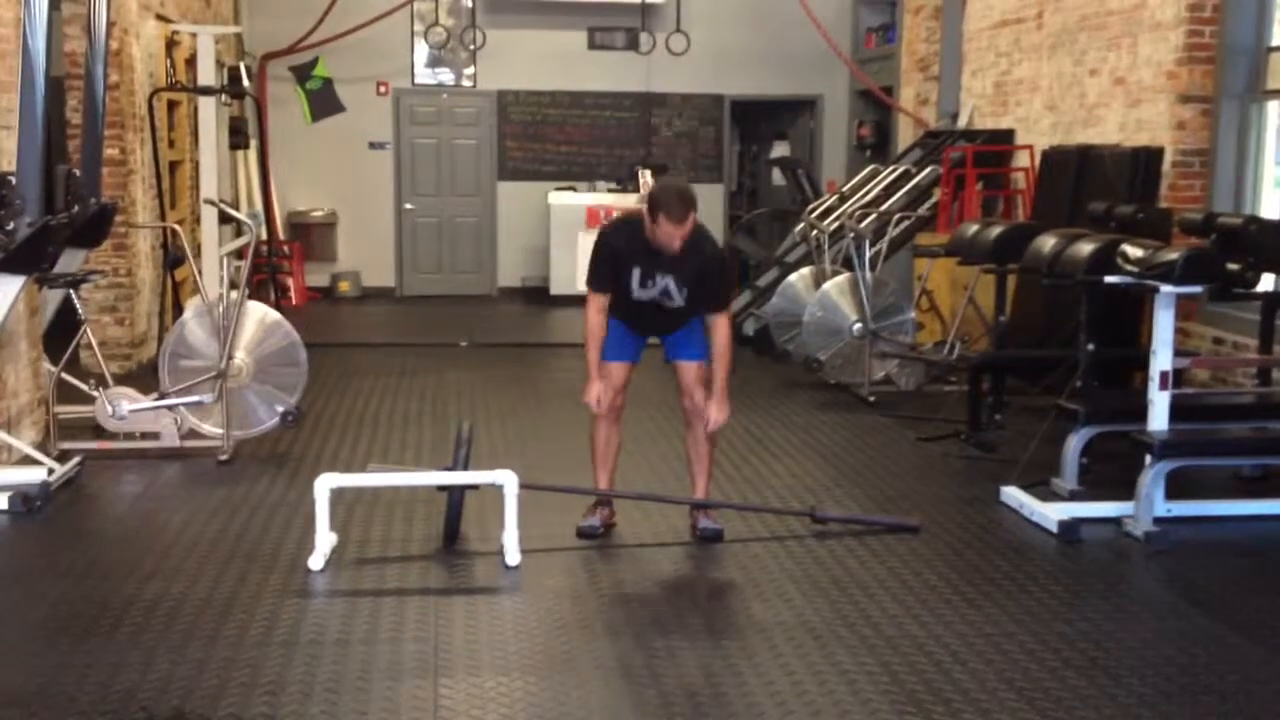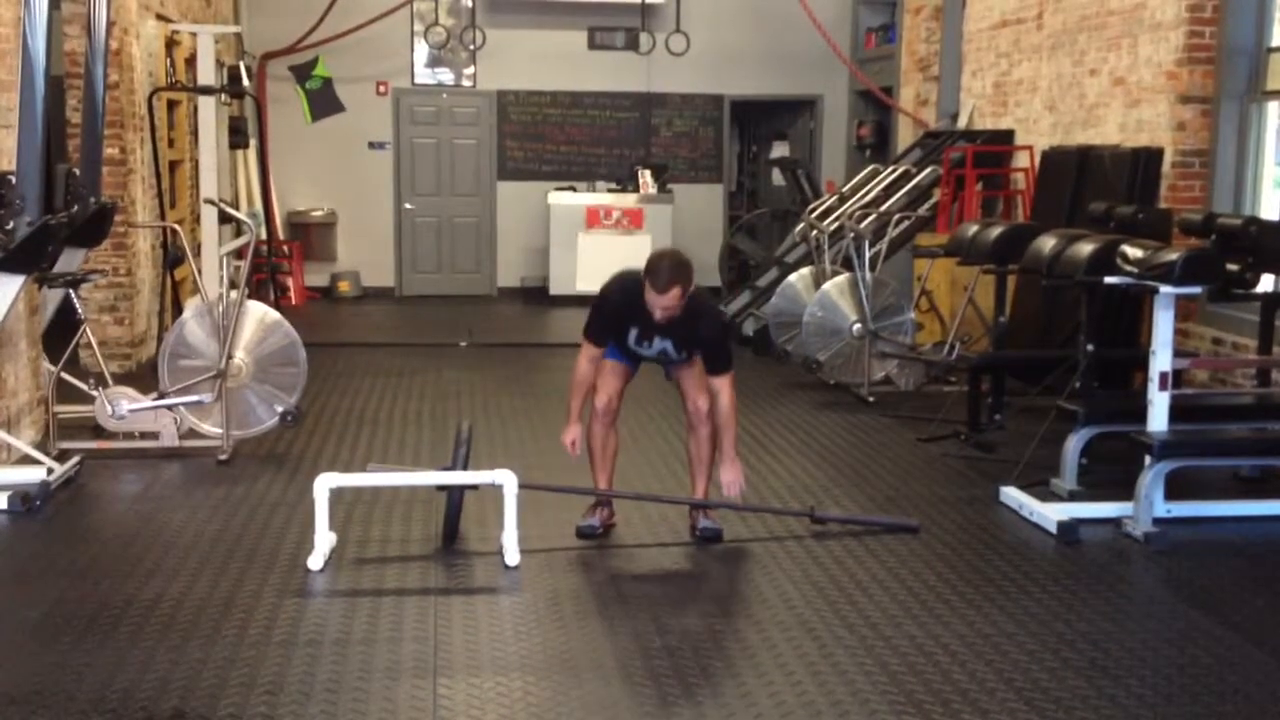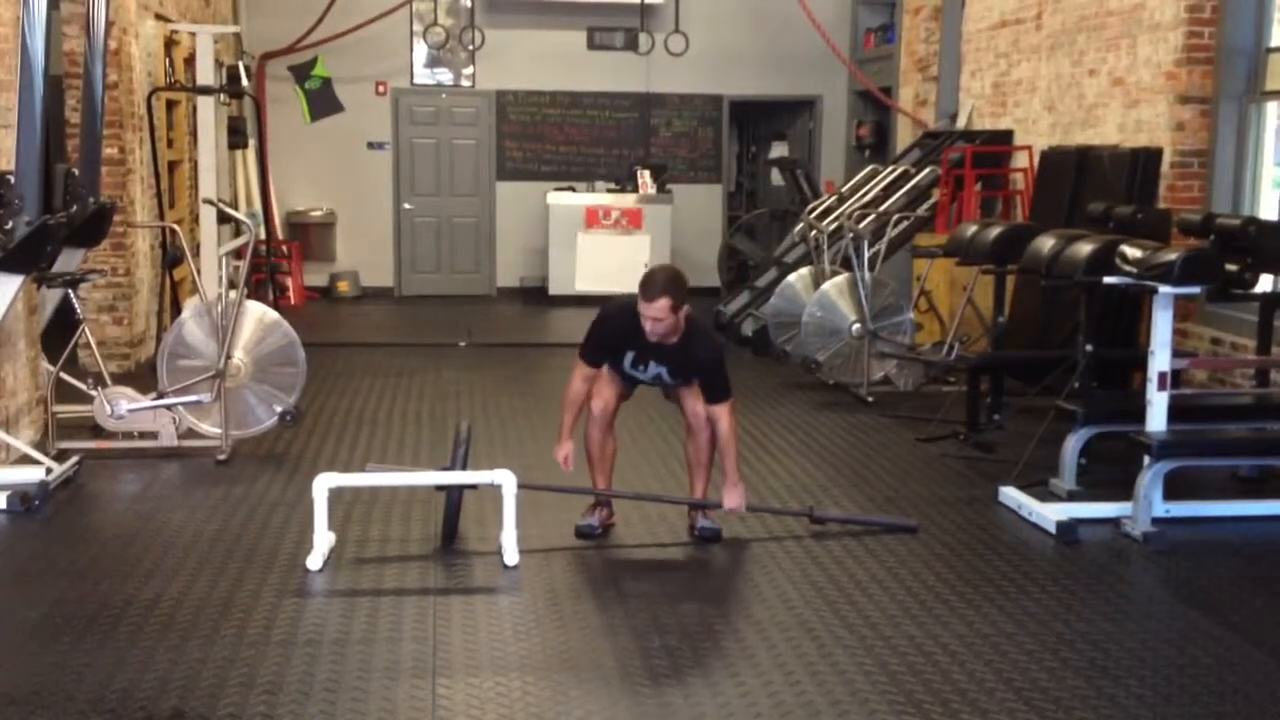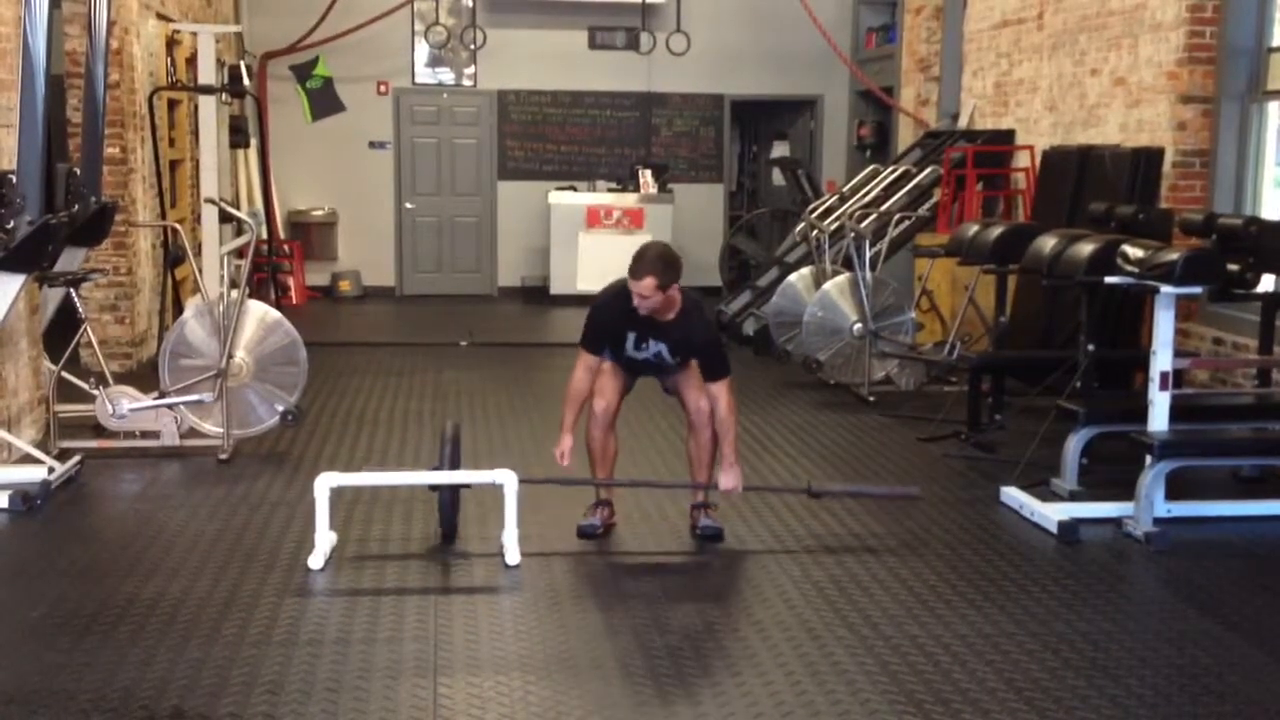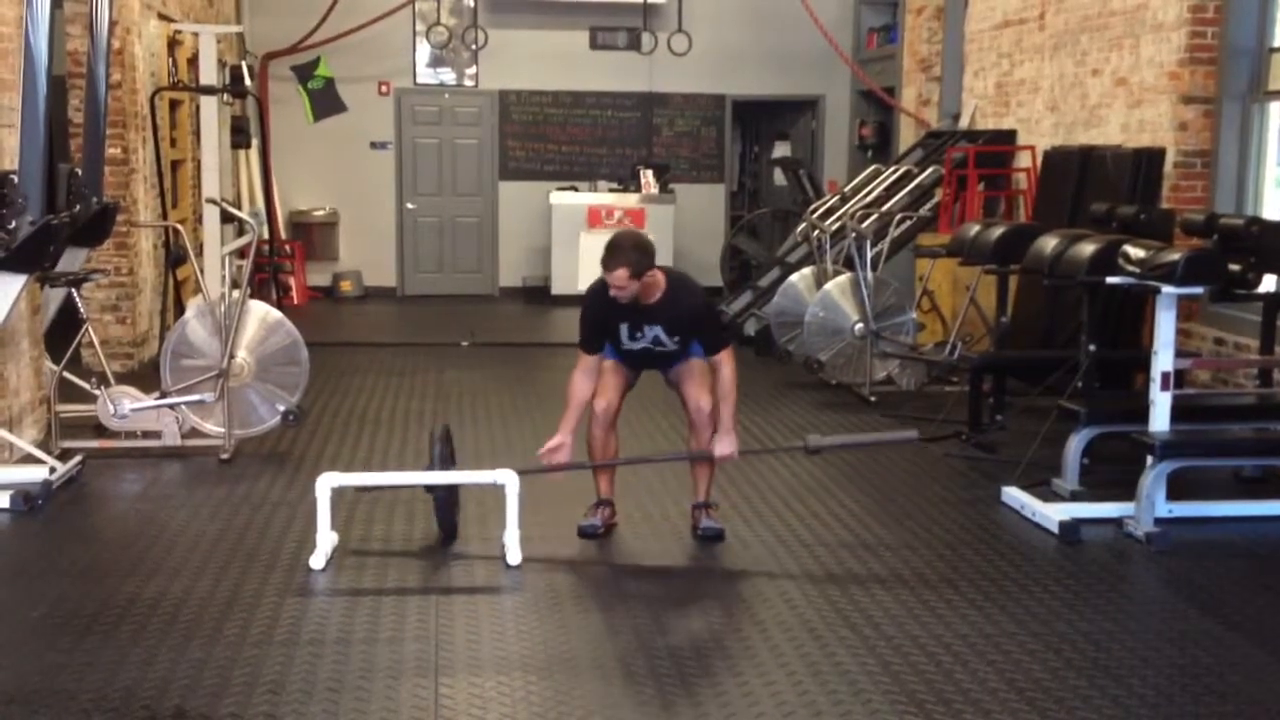
dt=0.3s
person 1, frame 1
left shoulder: (706, 252)
right shoulder: (616, 238)
left elbow: (719, 322)
right elbow: (596, 308)
left wrist: (719, 396)
right wrist: (594, 378)
left hip: (683, 321)
right hip: (626, 319)
left knee: (696, 403)
right knee: (608, 403)
left ankle: (700, 506)
right ankle: (603, 503)
person 1, frame 2
left shoulder: (707, 317)
right shoulder: (617, 294)
left elbow: (722, 389)
right elbow: (589, 356)
left wrist: (730, 459)
right wrist: (573, 421)
left hip: (683, 349)
right hip: (624, 343)
left knee: (701, 408)
right knee: (603, 404)
left ankle: (699, 507)
right ankle: (603, 504)
person 1, frame 3
left shoulder: (703, 346)
right shoulder: (615, 317)
left elbow: (721, 417)
right elbow: (583, 376)
left wrist: (733, 483)
right wrist: (565, 437)
left hip: (679, 374)
right hip: (622, 366)
left knee: (700, 415)
right knee: (599, 409)
left ankle: (698, 508)
right ankle: (602, 504)
person 1, frame 4
left shoulder: (697, 322)
right shoulder: (610, 302)
left elbow: (721, 396)
right elbow: (586, 367)
left wrist: (729, 464)
right wrist: (567, 432)
left hip: (678, 361)
right hip: (621, 356)
left knee: (702, 410)
right knee: (601, 409)
left ankle: (700, 506)
right ankle: (603, 504)
person 1, frame 5
left shoulder: (689, 297)
right shoulder: (598, 298)
left elbow: (723, 361)
right elbow: (586, 370)
left wrist: (726, 431)
right wrist: (565, 433)
left hip: (680, 351)
right hip: (621, 351)
left knee: (703, 409)
right knee: (602, 408)
left ankle: (702, 506)
right ankle: (604, 504)
